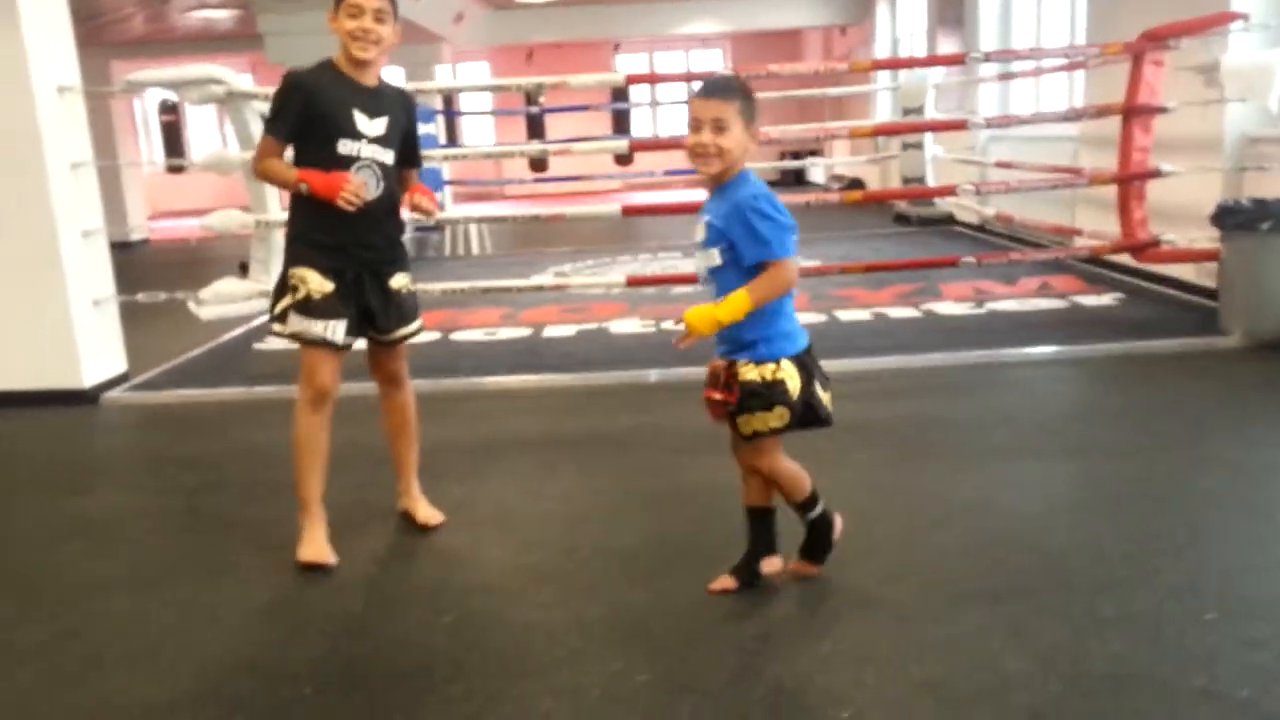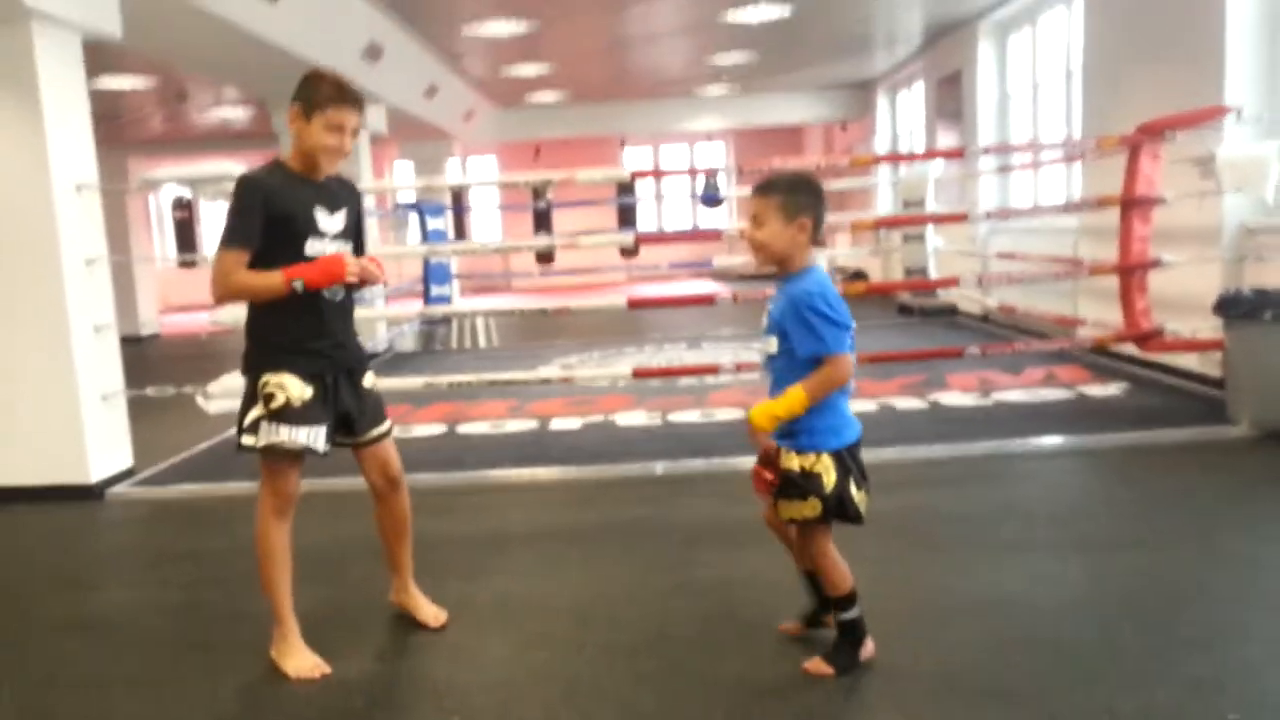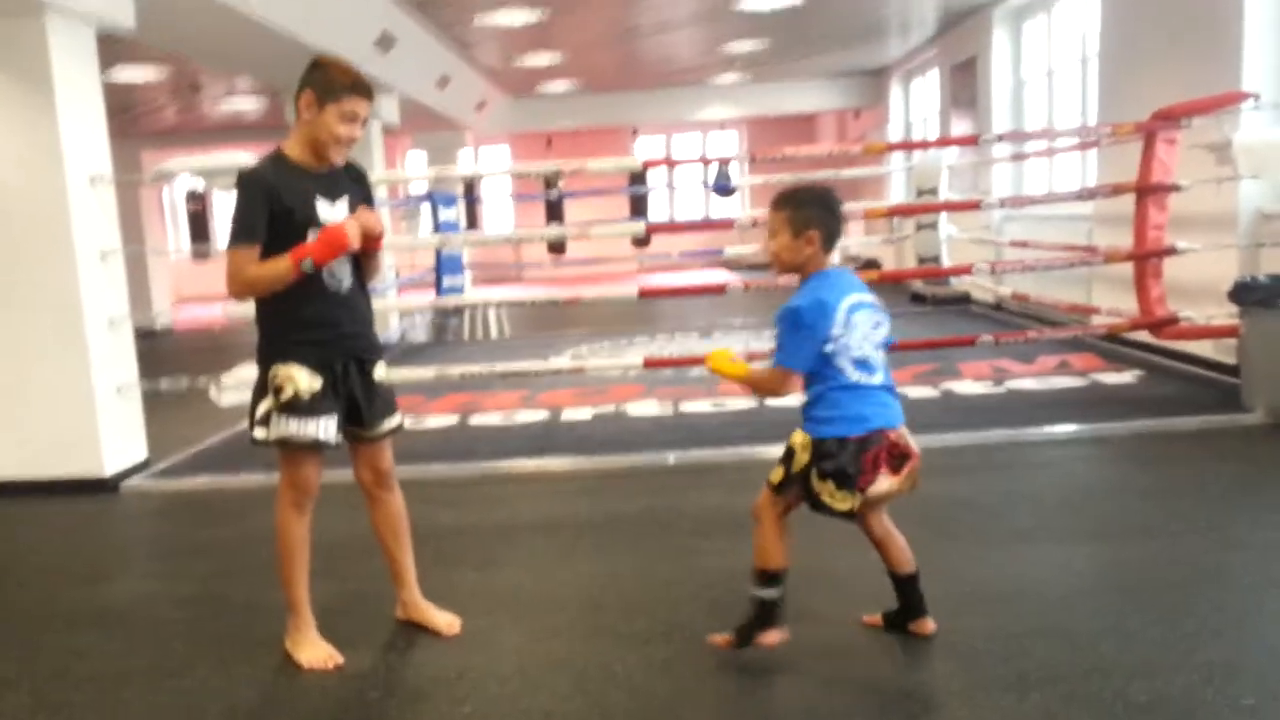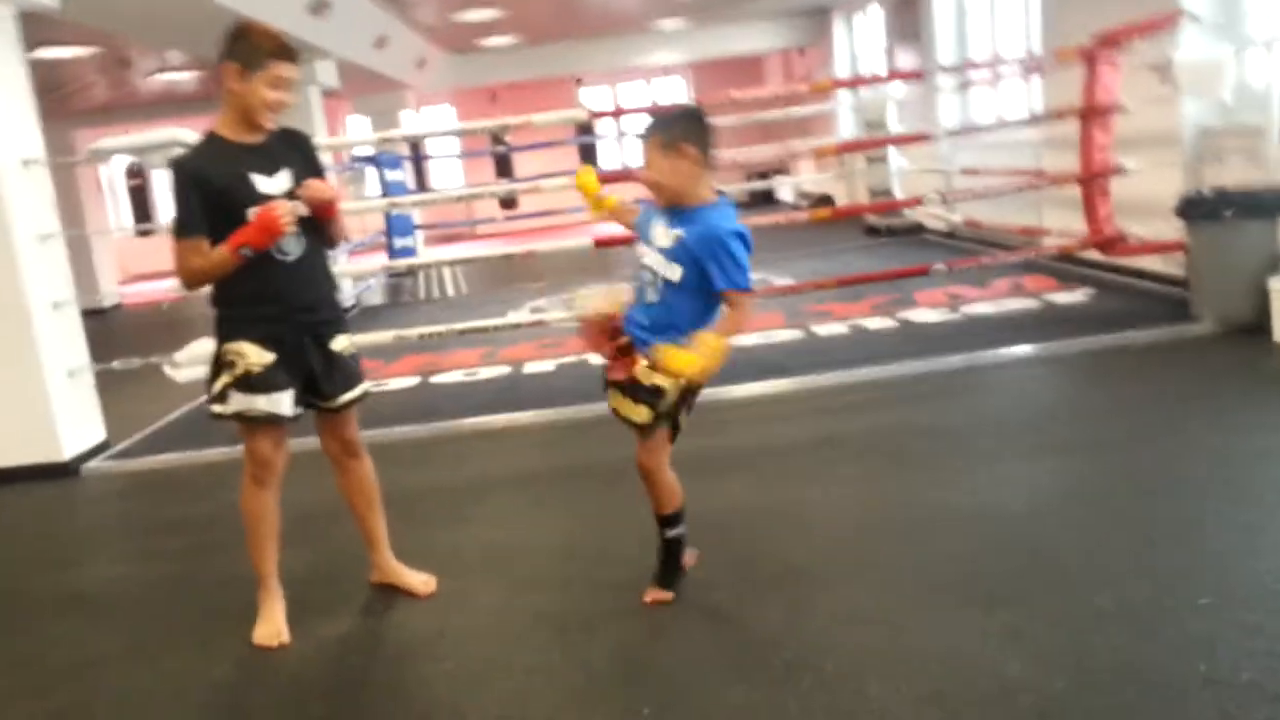
dt=0.4s
person 1, frame 1
left shoulder: (401, 103)
right shoulder: (305, 86)
right elbow: (264, 163)
left wrist: (420, 196)
right wrist: (319, 182)
left hip: (383, 256)
right hip: (319, 257)
left knee: (394, 374)
right knee: (318, 385)
left ankle: (410, 490)
right ankle: (312, 520)
person 1, frame 2
left shoulder: (345, 193)
right shoulder: (260, 188)
right elbow: (224, 283)
left wrist: (365, 274)
right wrist: (306, 274)
left hip: (344, 357)
right hip: (284, 364)
left knee: (388, 475)
right knee: (280, 493)
left ankle: (405, 587)
right ankle: (285, 635)
person 1, frame 3
left shoulder: (353, 179)
right shoulder: (263, 182)
right elbow: (239, 283)
left wrist: (371, 241)
right wrist: (312, 252)
left hip: (358, 348)
right hip: (297, 357)
left knee: (380, 474)
right knee: (300, 485)
left ankle: (409, 597)
right ankle: (300, 625)
person 1, frame 4
left shoulder: (298, 147)
right shoulder: (197, 168)
left elbow: (334, 239)
right elbow: (190, 271)
left wrist: (326, 209)
right wrist: (250, 238)
left hip: (320, 321)
right hip: (254, 335)
left knee: (347, 443)
right knee: (264, 460)
left ankle: (383, 560)
right ankle: (269, 597)
person 2, frame 1
left shoulder: (751, 202)
right shoulder: (719, 198)
left elbow: (783, 275)
left wrist: (718, 315)
right wrist: (719, 324)
left hip: (769, 353)
right hip: (739, 352)
left knee: (761, 456)
right knee: (746, 454)
left ankle: (822, 529)
right ankle: (761, 554)
person 2, frame 2
left shoulder: (807, 296)
right shoulder: (800, 287)
left elbow: (837, 370)
left wrist: (779, 411)
right wrist: (776, 413)
left hip: (815, 444)
right hip: (804, 439)
left knee: (810, 539)
right knee: (786, 525)
left ankle: (854, 640)
right ankle: (821, 609)
person 2, frame 3
left shoulder: (804, 307)
right shoulder: (858, 287)
left elbow: (778, 382)
left wrist: (729, 368)
left hip: (835, 434)
right hip: (884, 421)
left knee: (769, 509)
right knee: (873, 518)
left ankle: (764, 621)
right ankle: (914, 613)
person 2, frame 4
left shoulder: (722, 228)
right shoulder: (661, 208)
left elbow: (738, 307)
right elbow: (634, 222)
left wrist: (701, 350)
right wrist: (597, 196)
left hip: (669, 355)
right hip: (637, 330)
left knee: (651, 460)
right knee: (597, 325)
left ankle: (672, 558)
